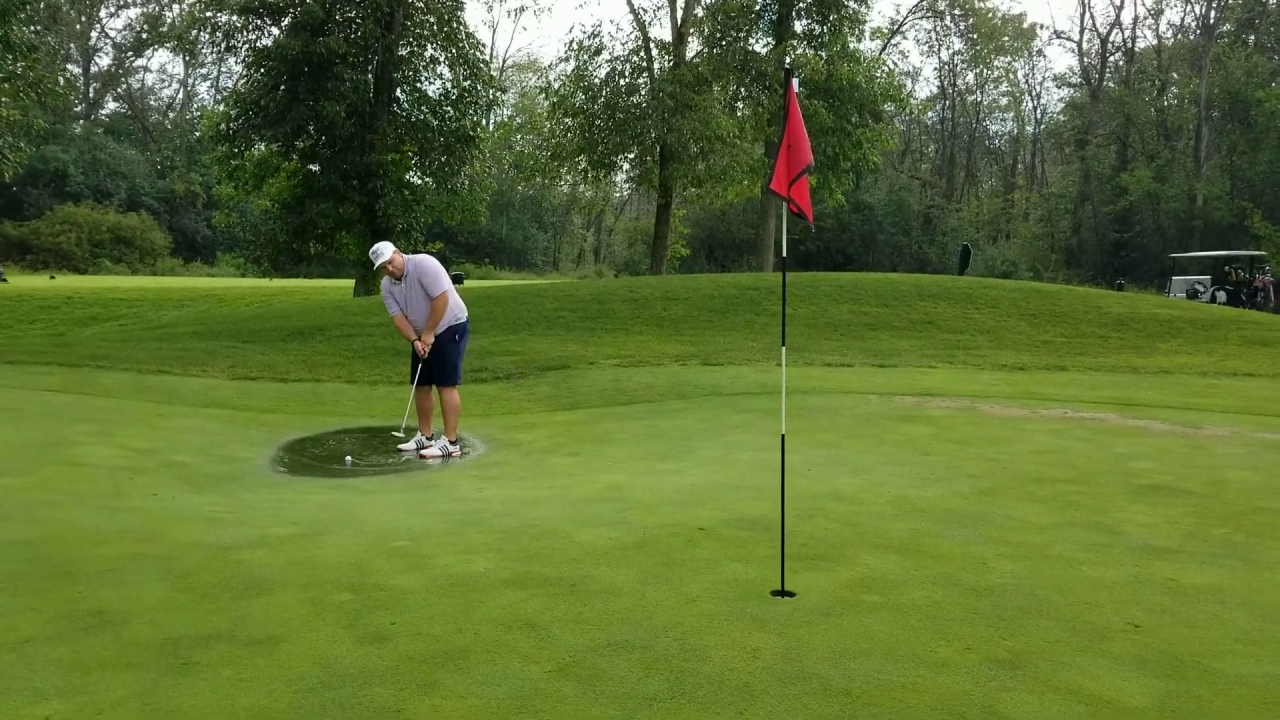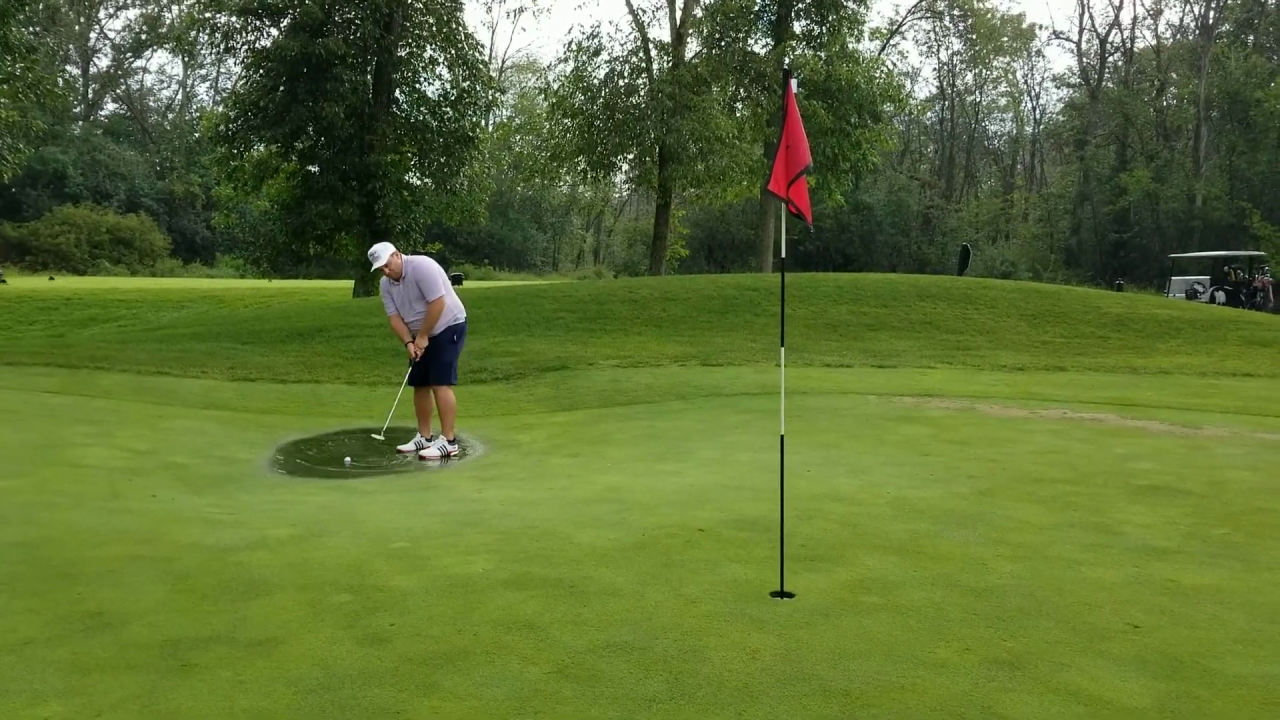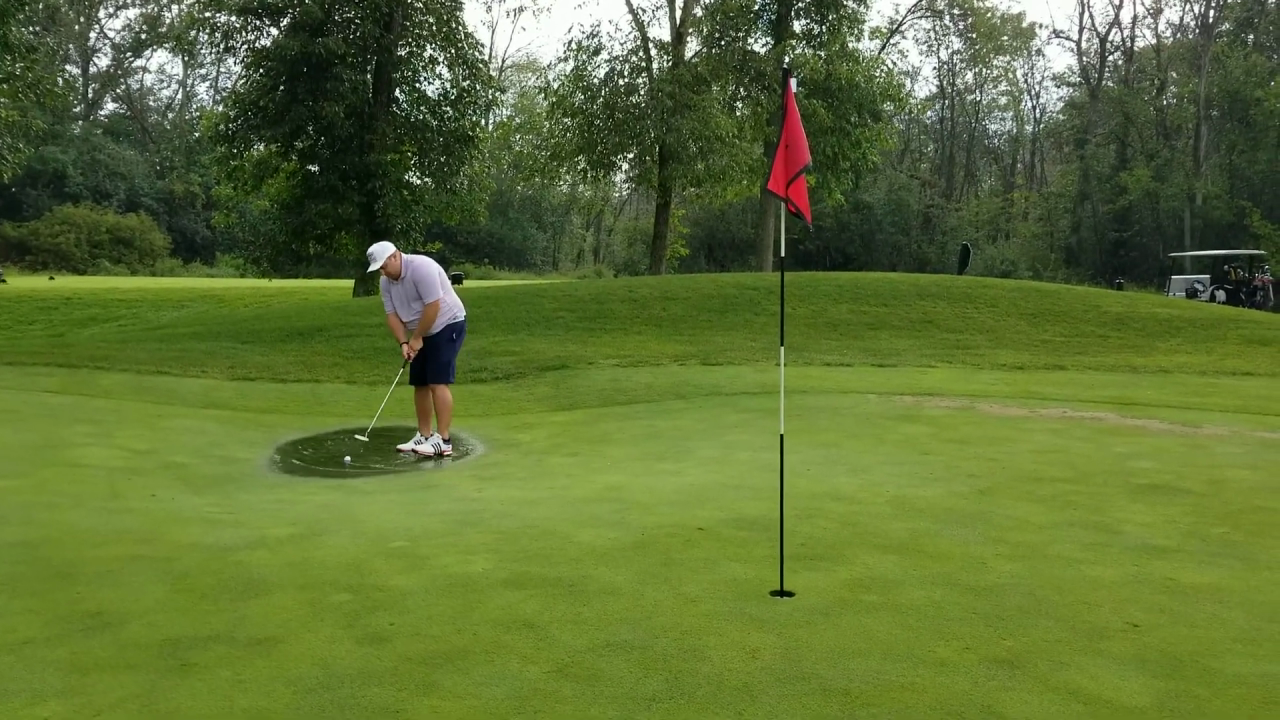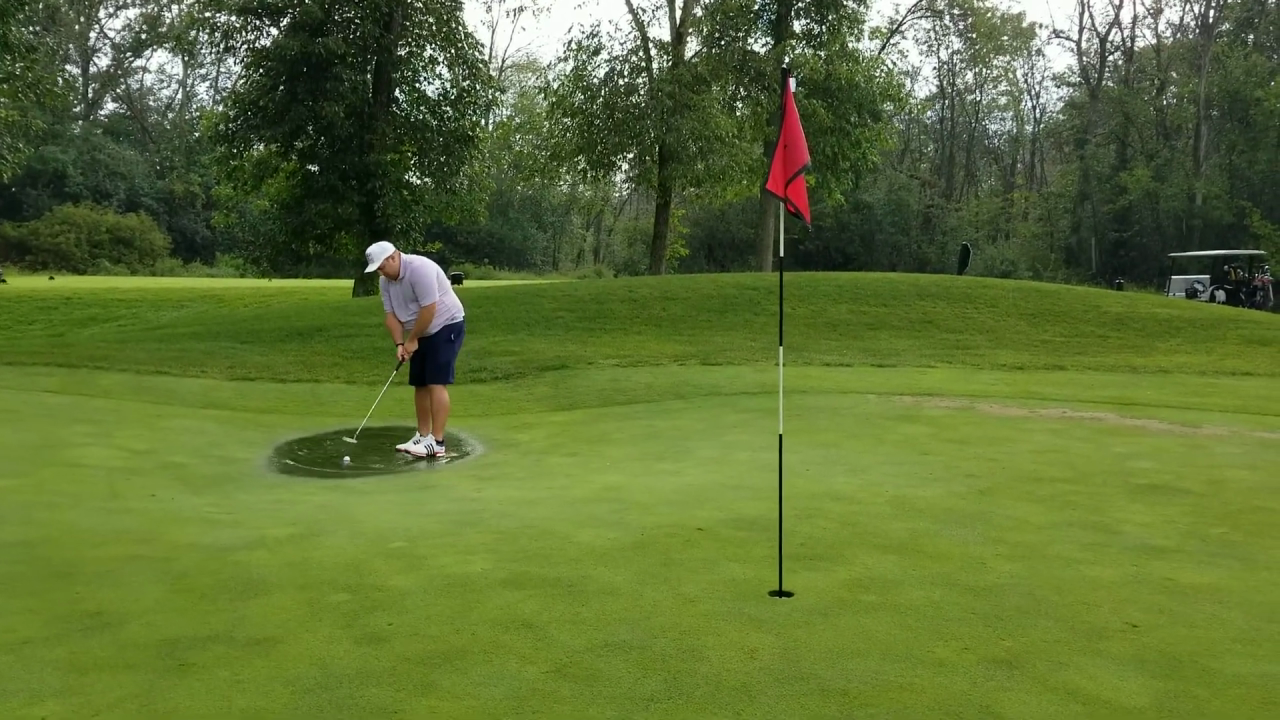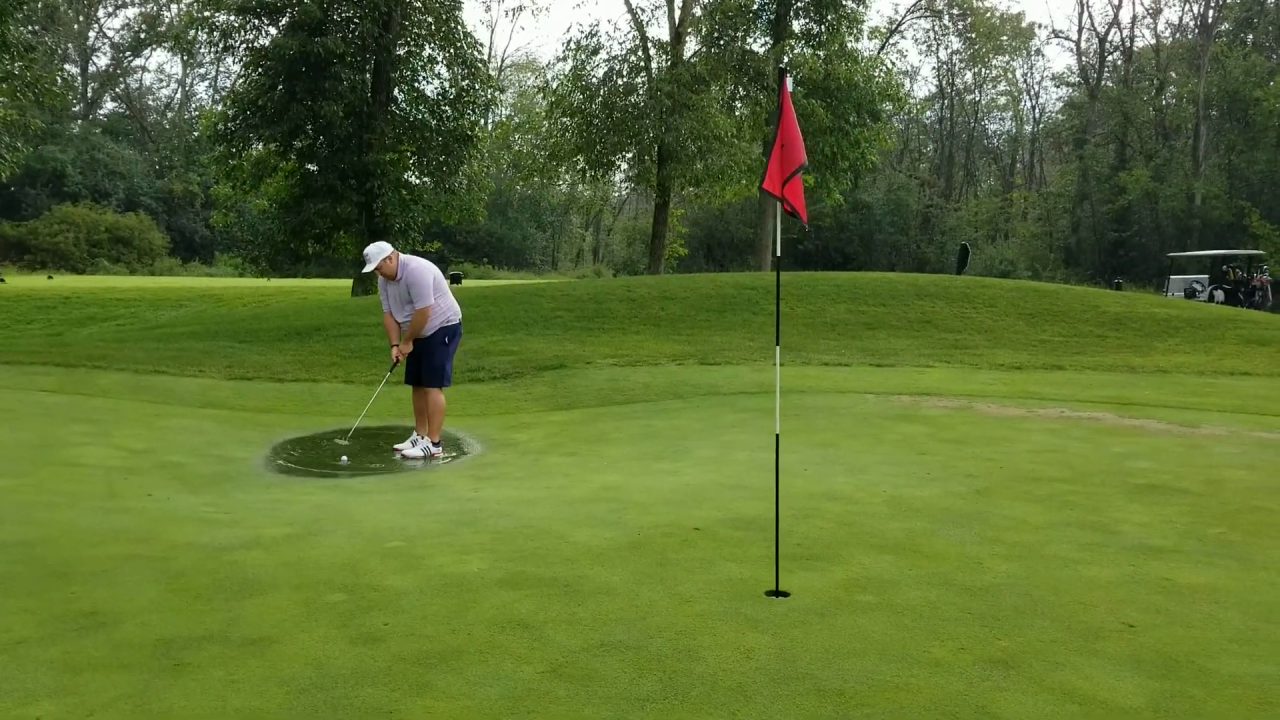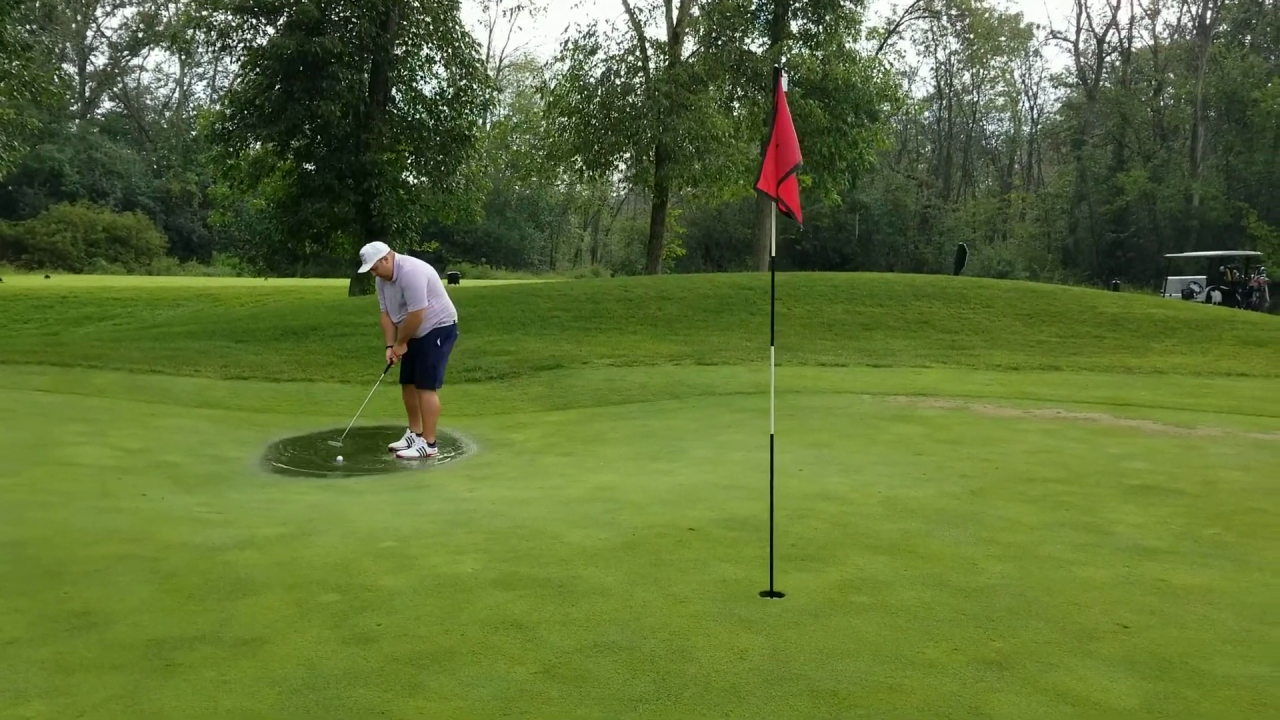
dt=0.1s
person 1, frame 1
left shoulder: (424, 264)
right shoulder: (387, 285)
left elbow: (441, 298)
right elbow: (397, 317)
left wrist: (428, 333)
right wrist: (415, 340)
left hip: (450, 329)
right hip: (422, 336)
left knee: (446, 385)
right knee: (421, 385)
left ankle: (450, 442)
right ankle: (425, 436)
person 1, frame 2
left shoulder: (422, 266)
right shoulder: (386, 284)
left elbow: (437, 304)
right elbow: (394, 317)
left wrist: (422, 337)
right wrist: (409, 342)
left hip: (447, 328)
right hip: (421, 336)
left knee: (441, 385)
right knee: (420, 386)
left ankle: (448, 442)
right ankle: (424, 438)
person 1, frame 3
left shoulder: (421, 267)
right shoulder: (385, 282)
left elbow: (433, 306)
right elbow: (392, 315)
left wrist: (417, 338)
right wrist: (404, 343)
left hip: (447, 327)
right hip: (420, 336)
left knee: (438, 383)
right knee: (420, 385)
left ankle: (442, 440)
right ankle: (424, 436)
person 1, frame 4
left shoulder: (420, 268)
right shoulder: (386, 280)
left elbow: (429, 309)
right elbow: (391, 315)
left wrist: (412, 340)
right wrist: (400, 344)
left hip: (446, 327)
right hip: (421, 334)
left knee: (436, 384)
right knee: (420, 386)
left ankle: (436, 442)
right ankle: (423, 436)
person 1, frame 5
left shoulder: (417, 270)
right shoulder: (384, 280)
left elbow: (423, 312)
right elbow: (388, 314)
left wrist: (406, 341)
right wrist: (395, 345)
left hip: (442, 329)
right hip: (418, 335)
left knee: (432, 386)
right knee: (418, 386)
left ankle: (433, 444)
right ankle: (420, 435)
person 1, frame 6
left shoulder: (411, 272)
right shoulder: (382, 279)
left elbow: (416, 315)
right elbow: (386, 314)
left wrist: (400, 343)
right wrist: (390, 345)
left hip: (438, 330)
right hip: (415, 334)
left knee: (426, 387)
right knee: (408, 384)
left ankle: (428, 444)
right ankle: (415, 434)
